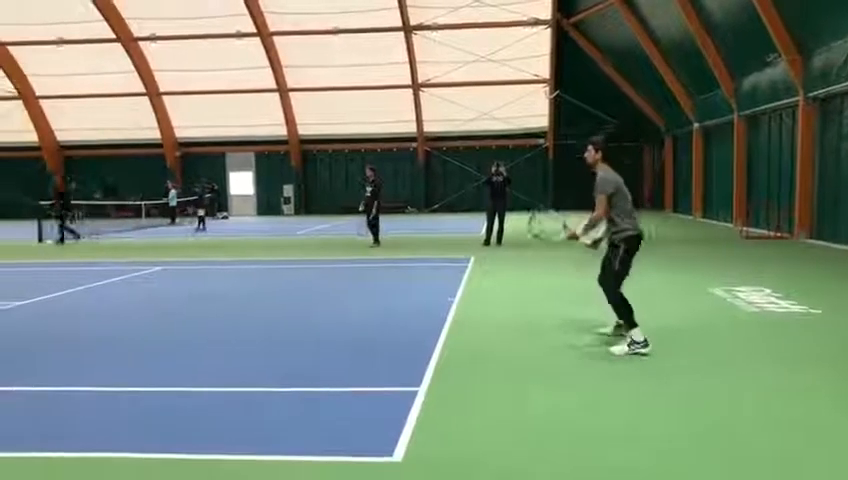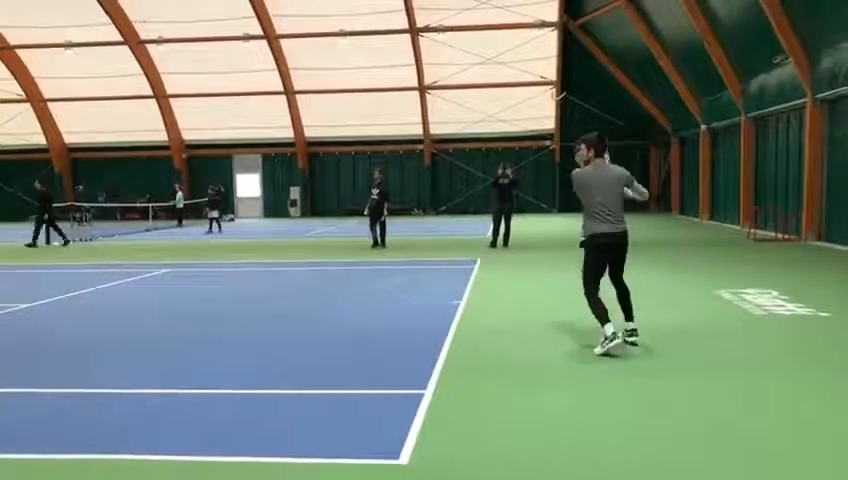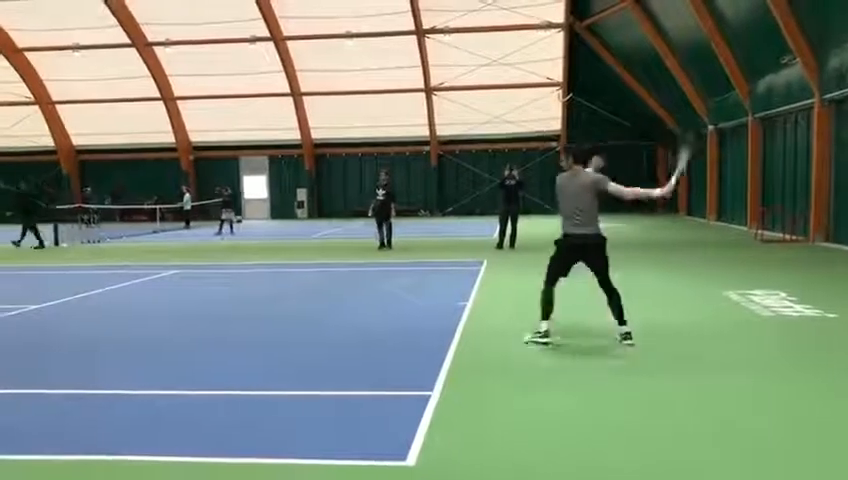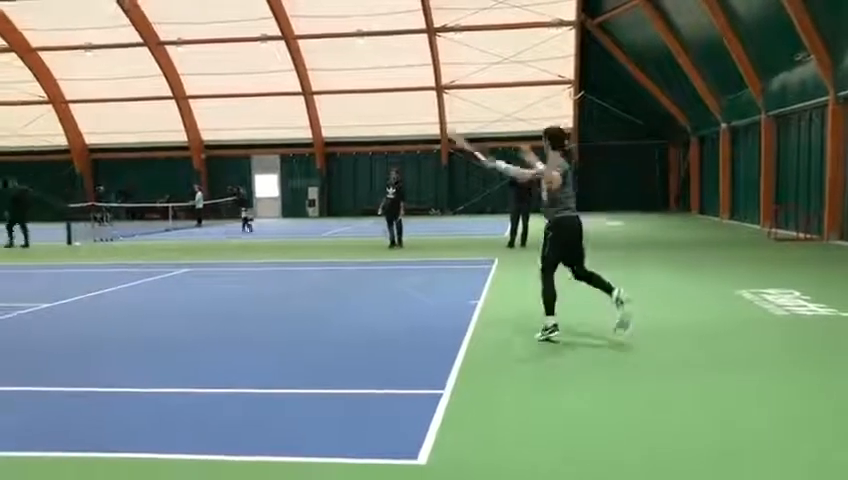
dt=0.4s
person 1, frame 1
left shoulder: (603, 178)
right shoulder: (609, 176)
left elbow: (600, 214)
left wrist: (580, 232)
left hip: (625, 238)
right hip: (623, 237)
left knee: (610, 286)
right knee: (605, 280)
left ankle: (638, 340)
right ankle: (622, 324)
person 1, frame 2
left shoulder: (577, 175)
right shoulder: (621, 173)
right elbow: (644, 195)
left hip: (596, 239)
right hip: (620, 236)
left knee: (591, 290)
right knee: (617, 280)
left ankle: (610, 333)
right ankle: (630, 329)
person 1, frame 3
left shoulder: (560, 180)
right shoulder: (596, 180)
right elbow: (627, 193)
left wrist: (591, 170)
right wrist: (658, 192)
left hip: (569, 241)
right hip: (593, 240)
left knee: (549, 283)
right knee: (607, 286)
left ankle: (543, 330)
right ankle: (624, 331)
person 1, frame 4
left shoulder: (559, 164)
right shoulder: (554, 164)
left elbow: (555, 185)
right elbow: (526, 176)
left wrist: (538, 166)
right wrist: (497, 164)
left hip: (560, 225)
right hip: (570, 224)
left knee: (547, 274)
right knee: (580, 272)
left ankle: (550, 325)
right ankle: (616, 295)
